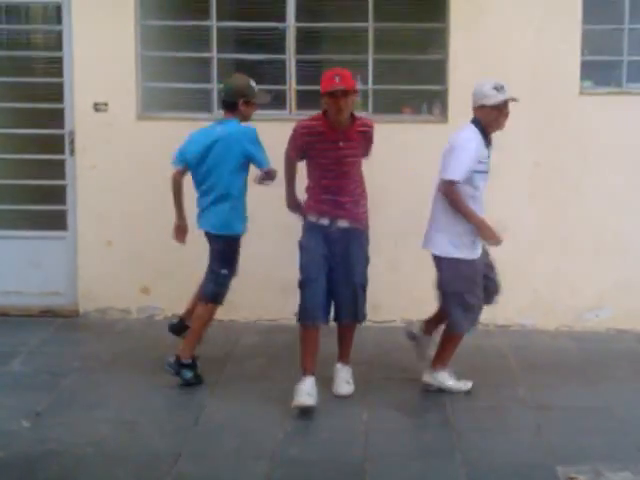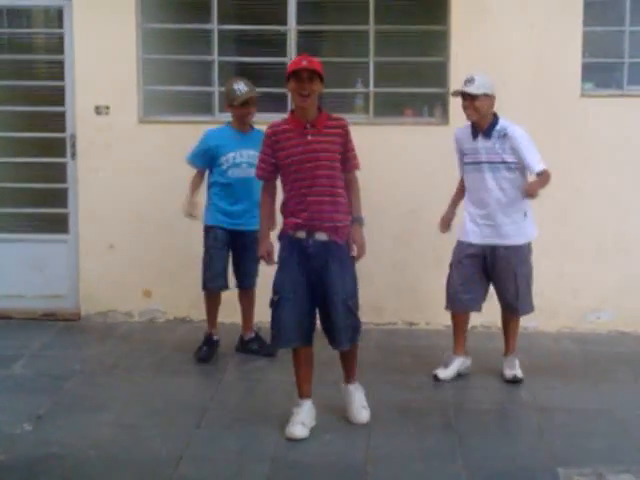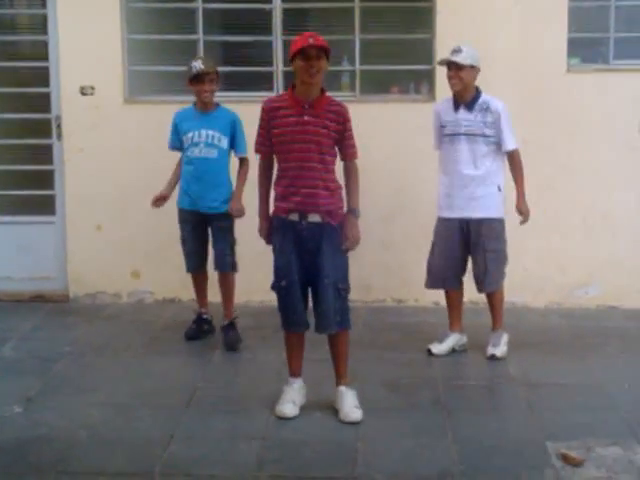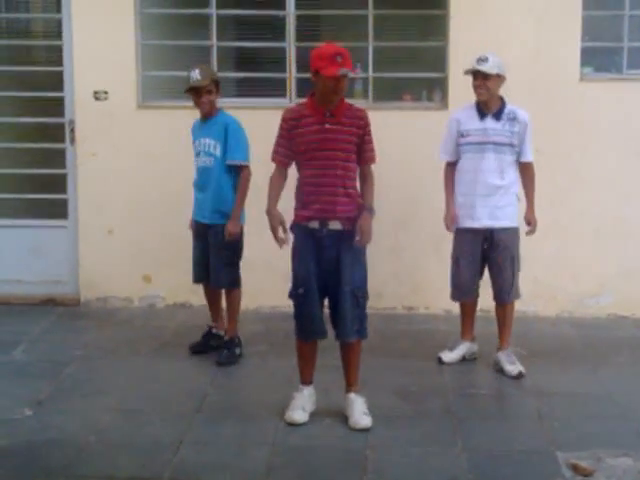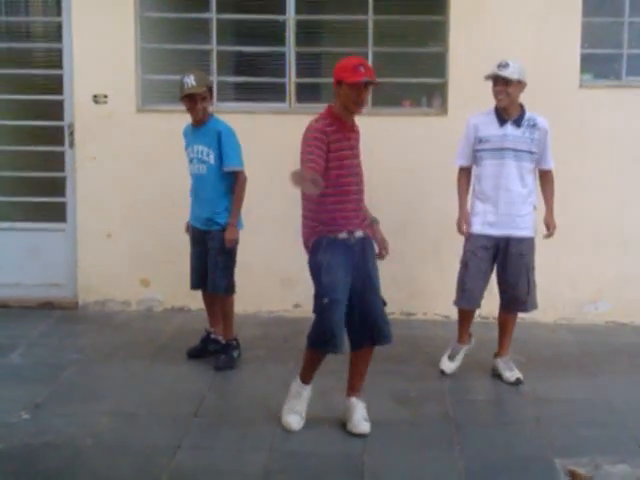
dt=0.5s
person 1, frame 1
left shoulder: (365, 128)
right shoulder: (305, 129)
right elbow: (290, 162)
right wrist: (291, 198)
left hip: (353, 226)
right hip: (317, 225)
left knee: (351, 298)
right knee: (312, 299)
left ankle: (343, 365)
right ankle: (307, 380)
person 1, frame 2
left shoulder: (339, 127)
right shoulder: (276, 133)
left elbow: (350, 177)
right elbow: (268, 187)
left wrist: (357, 224)
right wrist: (264, 235)
left hip: (335, 236)
right hip: (295, 239)
left knee: (343, 317)
right knee: (294, 320)
left ankle: (352, 384)
right ankle: (305, 404)
person 1, frame 3
left shoulder: (338, 112)
right shoulder: (273, 108)
left elbow: (351, 166)
right elbow: (265, 163)
left wrist: (353, 216)
right wrist: (263, 214)
left hip: (329, 220)
right hip: (287, 220)
left knee: (334, 303)
right knee: (291, 302)
left ankle: (344, 388)
right ankle: (294, 384)
person 1, frame 4
left shoulder: (358, 118)
right shoulder: (294, 117)
left elbow: (366, 172)
right elbow: (281, 168)
left wrist: (367, 212)
right wrist: (272, 208)
left hip: (347, 228)
right hip: (308, 228)
left knee: (351, 312)
right knee: (307, 311)
left ankle: (353, 395)
right ankle: (305, 390)
person 1, frame 5
left shoulder: (353, 129)
right shoulder: (320, 129)
right elbow: (308, 174)
left wrist: (373, 225)
right wrist: (307, 181)
left hip: (359, 238)
right hip: (327, 239)
left knee: (371, 321)
right knee: (329, 321)
left ankle: (354, 400)
right ankle: (301, 387)
person 2, frame 1
left shoulder: (483, 141)
right shoulder: (466, 141)
right elbow: (449, 188)
right wrist: (481, 225)
left hip: (469, 239)
right hip: (454, 242)
left knee: (483, 287)
right knee: (464, 307)
left ankle: (425, 330)
right ankle: (437, 370)
person 2, frame 2
left shoulder: (513, 134)
right shoulder: (461, 136)
left elbow: (542, 172)
left wrist: (536, 185)
right wrist: (451, 209)
left hip: (511, 232)
right hip: (473, 232)
left knee: (513, 298)
right knee: (459, 292)
left ankle: (509, 357)
right ankle: (460, 356)
person 2, frame 3
left shoulder: (494, 109)
right shoulder: (441, 110)
left elbow: (512, 153)
left wrist: (521, 196)
left hip: (486, 207)
right hip: (450, 206)
left knee: (489, 272)
right knee: (446, 269)
left ankle: (498, 333)
right ankle: (456, 333)
person 2, frame 4
left shoulder: (519, 119)
right shoulder: (459, 119)
left elbow: (526, 165)
right elbow: (451, 165)
left wrist: (531, 208)
right wrist: (449, 205)
left hip: (504, 217)
right hip: (468, 216)
left knee: (506, 284)
right knee: (466, 281)
left ankle: (504, 350)
right ankle: (467, 342)
person 2, frame 5
left shoulder: (539, 127)
right shoulder: (477, 124)
left elbow: (545, 172)
right elbow: (465, 169)
left wrist: (549, 212)
right wrist: (462, 209)
left hip: (520, 226)
right hip: (482, 223)
left knee: (515, 294)
right knee: (468, 289)
left ankle: (502, 357)
right ankle: (462, 341)
person 3, frame 1
left shoulder: (198, 135)
right shoulder: (246, 133)
left elbow: (177, 176)
right elbow: (268, 175)
left wrist: (180, 218)
right wrist: (269, 176)
left hip: (211, 219)
right hip: (228, 224)
left knee: (217, 277)
right knee: (213, 291)
left ankle: (188, 320)
right ankle: (183, 359)
person 3, frame 2
left shoulder: (263, 139)
right shoulder: (212, 138)
right elbow: (199, 174)
right wrist: (191, 198)
left hip: (250, 223)
right hip: (218, 222)
left knee: (247, 282)
right knee: (213, 283)
left ankle: (248, 335)
right ankle: (211, 336)
person 3, frame 3
left shoulder: (230, 119)
right shoulder: (181, 118)
left elbow: (243, 161)
left wrist: (237, 197)
right wrist: (168, 189)
left hip: (220, 205)
right hip: (189, 205)
left knee: (225, 263)
right knee: (195, 264)
left ankle: (230, 322)
right ankle: (203, 316)
person 3, frame 4
left shoulder: (229, 125)
right shoulder: (196, 128)
left elbow: (244, 172)
left wrist: (235, 217)
left hip: (224, 217)
right hip: (201, 217)
left knee: (228, 279)
right knee: (205, 276)
left ankle: (232, 338)
right ankle: (216, 330)
person 3, frame 5
left shoulder: (222, 131)
right shoulder: (187, 132)
left elbow: (240, 177)
left wrist: (233, 223)
left hip: (221, 224)
right hip: (199, 222)
left knee: (221, 284)
right knee: (203, 283)
left ankle: (230, 342)
right ankle: (214, 335)
